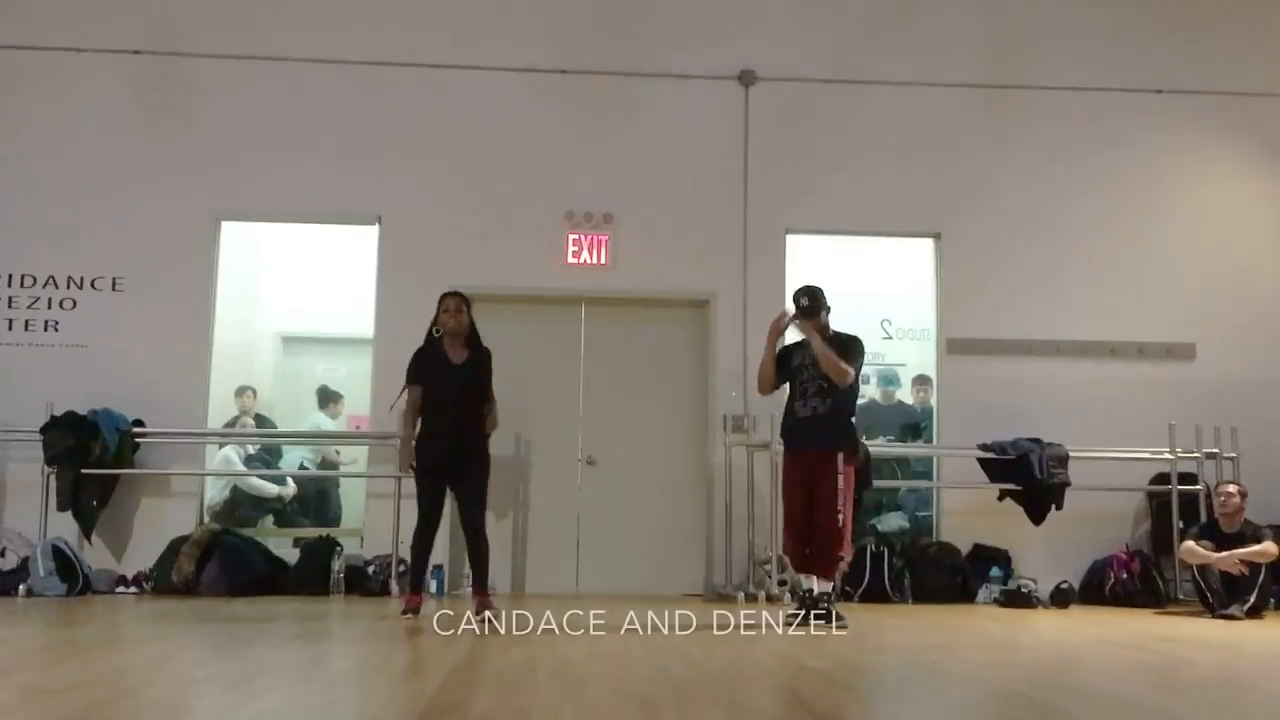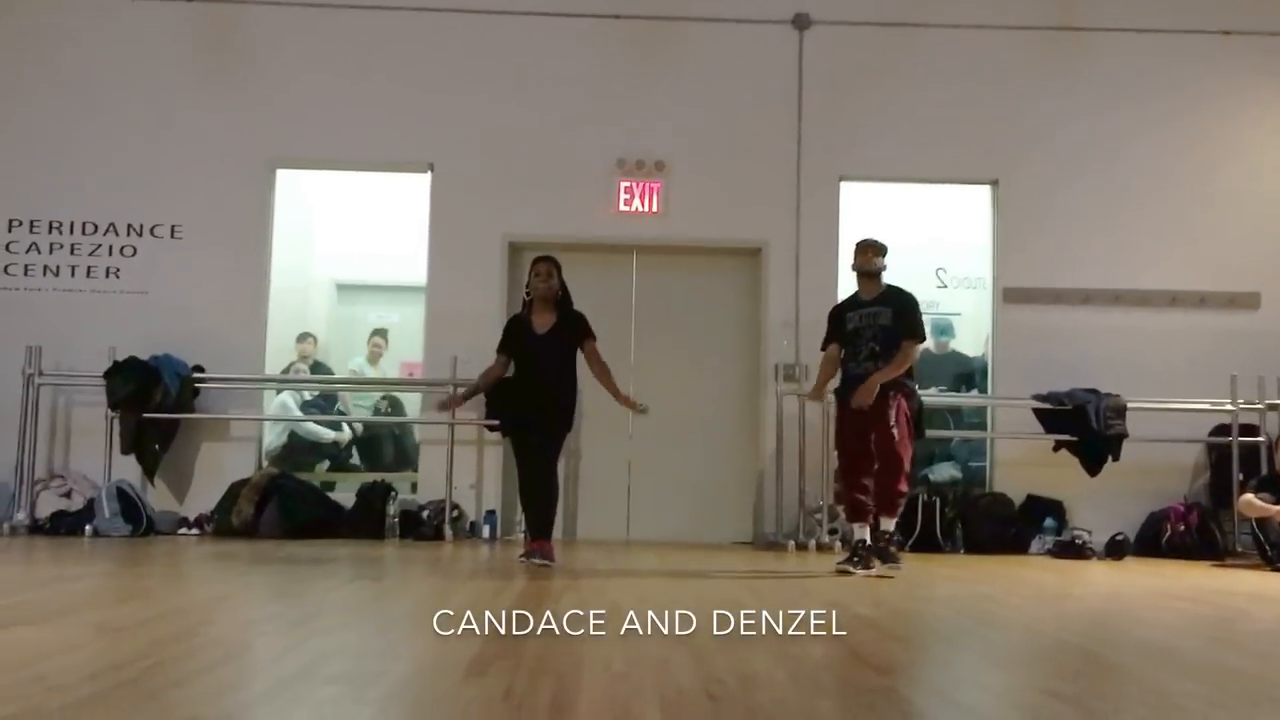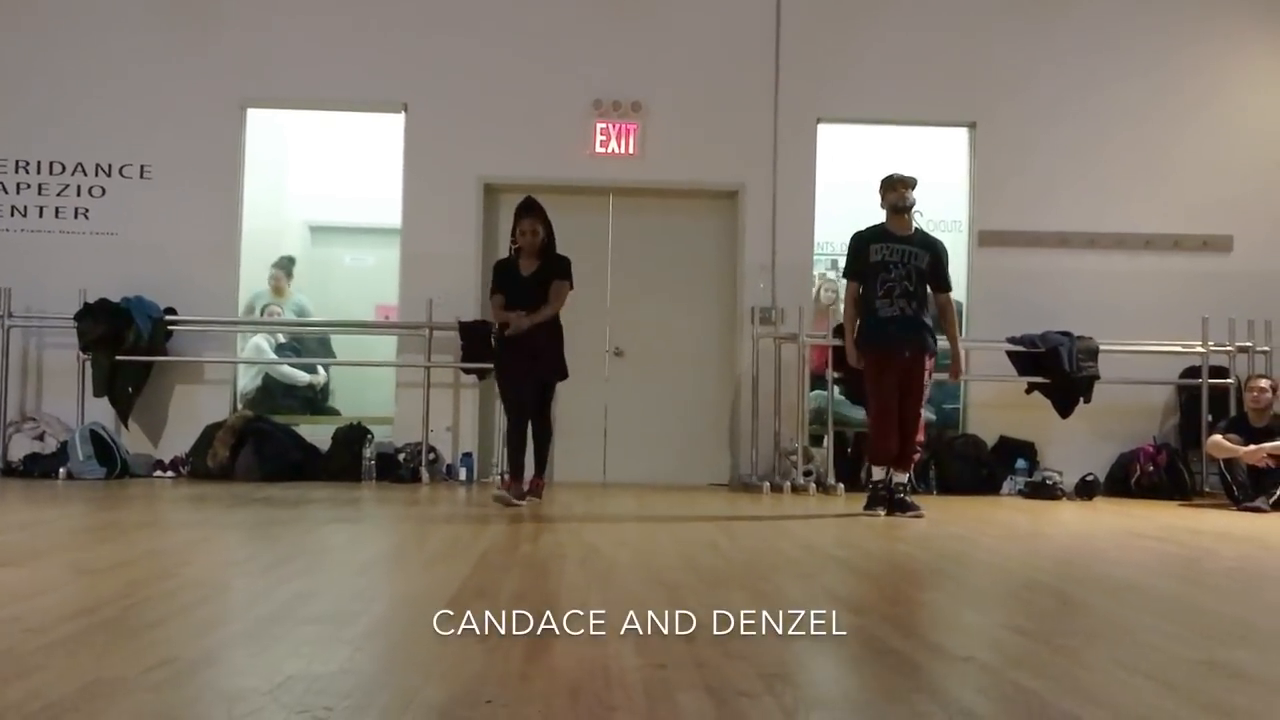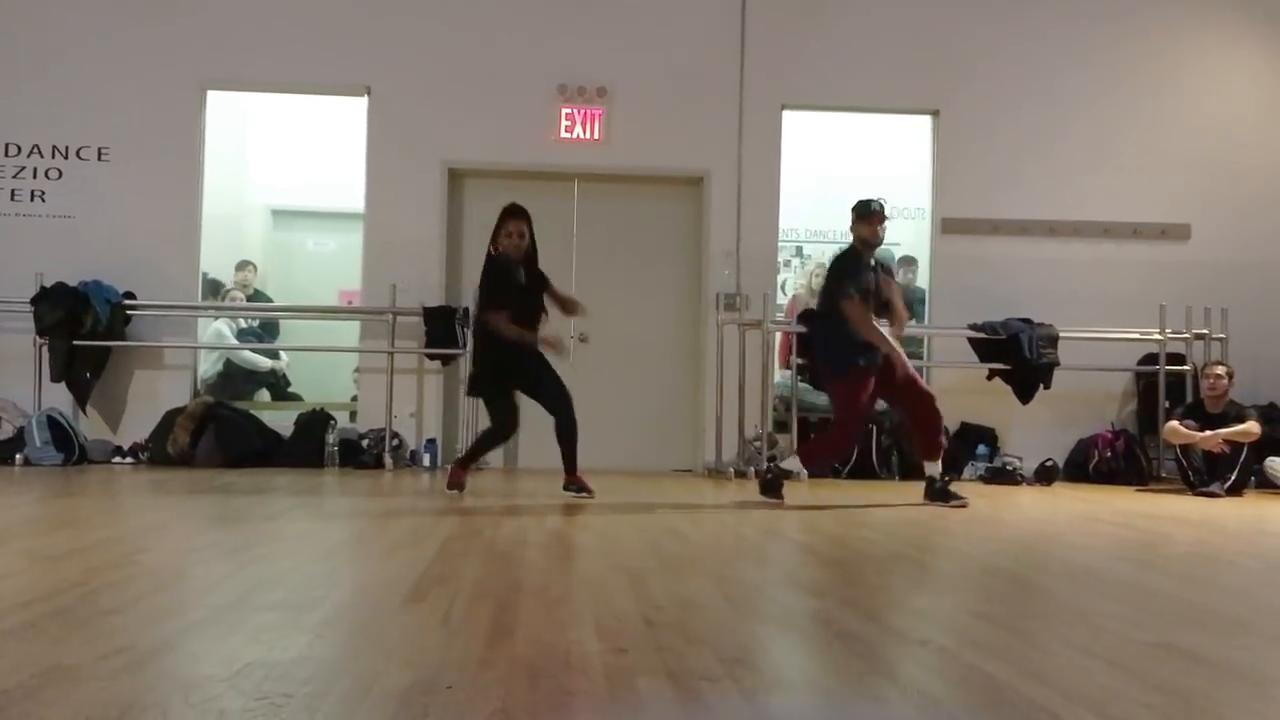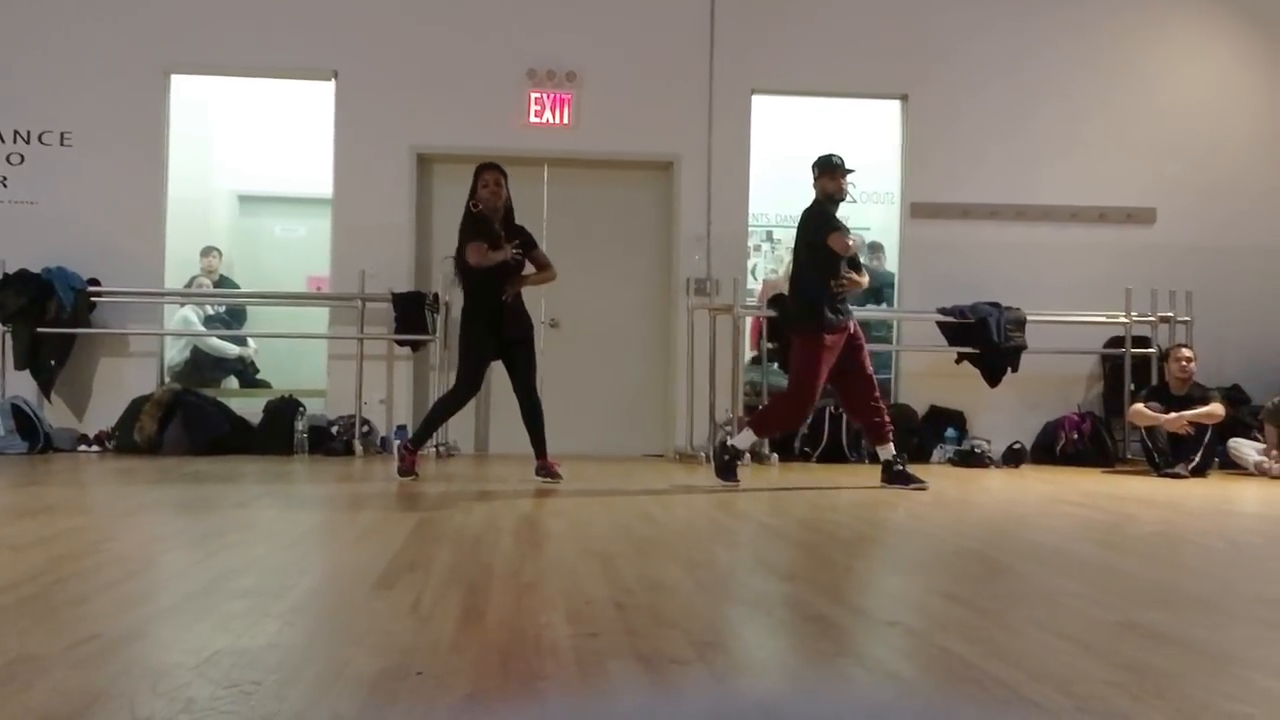
dt=1s
person 1, frame 1
left shoulder: (849, 344)
right shoulder: (789, 353)
left elbow: (843, 377)
right elbow: (764, 387)
left wrist: (815, 339)
right wrist: (772, 341)
left hip: (835, 447)
right hip: (797, 447)
left knee: (832, 524)
right knee: (796, 524)
left ankle: (825, 600)
right ankle: (807, 595)
person 1, frame 2
left shoulder: (902, 302)
right shoulder: (841, 311)
left elbow: (909, 352)
right elbow: (831, 355)
left wrist: (876, 381)
right wrist: (821, 383)
left hip: (891, 391)
right hip: (851, 398)
left knee: (892, 458)
right knee: (852, 471)
left ankle: (885, 537)
right ankle: (862, 546)
person 1, frame 3
left shoulder: (932, 247)
right shoulder: (864, 241)
left elbow: (943, 301)
right elbow: (852, 294)
left wrist: (956, 351)
right wrist: (850, 342)
left hip: (917, 344)
right hip: (876, 343)
left knee: (911, 418)
right knee: (881, 415)
left ankle: (900, 490)
right ankle: (878, 486)
person 1, frame 4
left shoulder: (881, 269)
right shoulder: (844, 264)
left elbow: (900, 324)
right elbow: (857, 317)
left wrist: (894, 295)
right wrist: (895, 352)
left hip: (876, 358)
right hip: (842, 362)
left knee: (925, 407)
right knee: (846, 433)
left ankle: (936, 483)
right ankle: (778, 473)
person 1, frame 5
left shoulder: (834, 222)
right shoulder: (817, 215)
left elbow: (861, 273)
right elbow: (843, 246)
left wrist: (857, 280)
right wrist: (855, 243)
left hip: (841, 320)
right hip: (814, 323)
left knee: (865, 393)
right knee: (799, 398)
left ankle: (891, 465)
right ankle: (730, 450)
person 2, frame 1
left shoulder: (481, 356)
right shoulder: (424, 357)
right elbow: (412, 406)
left wrist: (492, 413)
right wrist: (407, 445)
left hip: (472, 452)
right hip: (432, 451)
left knee: (474, 522)
right knee: (428, 522)
left ankle: (482, 595)
right ankle: (414, 593)
person 2, frame 2
left shoulder: (574, 321)
right shoulder: (515, 324)
left elbow: (595, 361)
right elbow: (497, 368)
left wrist: (618, 394)
right wrist: (464, 395)
left hip: (556, 408)
right hip: (521, 408)
left knee: (546, 468)
right knee: (527, 473)
left ankle: (546, 540)
right ankle: (534, 540)
person 2, frame 3
left shoulder: (559, 265)
right shoulder: (503, 268)
left elbow: (556, 303)
right elbow: (496, 308)
left wrist: (530, 320)
right wrist: (510, 317)
left hip: (545, 352)
right hip: (511, 354)
left knee: (540, 416)
right knee: (516, 415)
left ankle: (538, 478)
right ankle: (515, 483)
person 2, frame 4
left shoulder: (533, 272)
right shoulder: (495, 273)
left elbow: (563, 305)
right elbow: (499, 324)
left wrist: (570, 304)
right wrist: (538, 338)
left hip: (526, 358)
right hip: (492, 361)
left knee: (564, 407)
right knee: (505, 426)
left ankle: (571, 475)
right ankle: (461, 467)
person 2, frame 5
left shoulder: (518, 233)
right shoulder: (474, 226)
left elbow: (549, 272)
right elbow: (475, 259)
left wrist: (522, 280)
right wrist: (503, 255)
left hip: (514, 320)
right hip: (479, 319)
left knee: (527, 390)
right knee: (465, 388)
left ankle: (543, 461)
right ankle: (409, 449)
